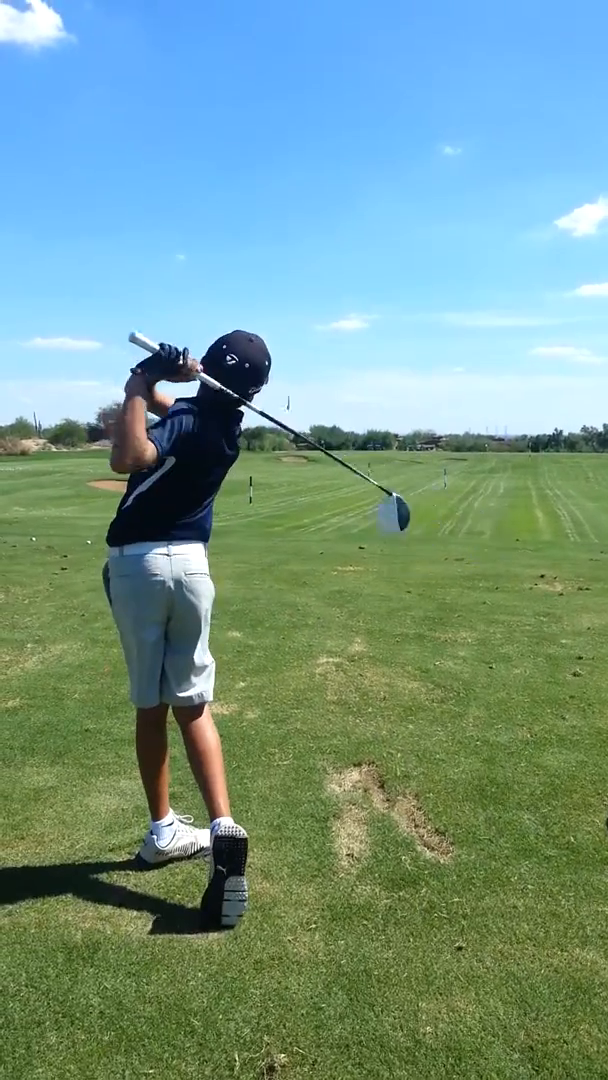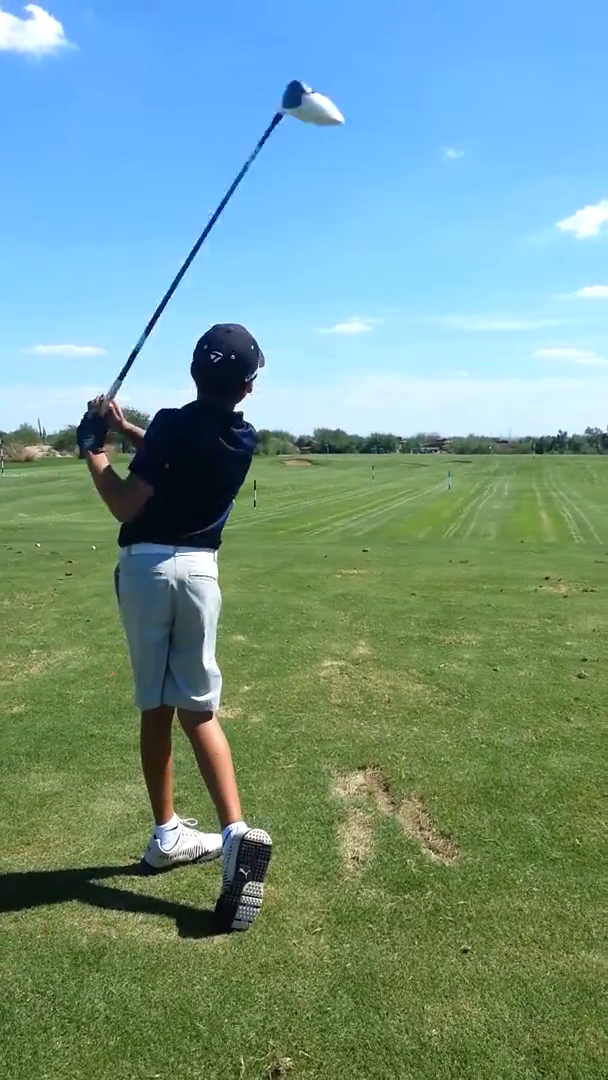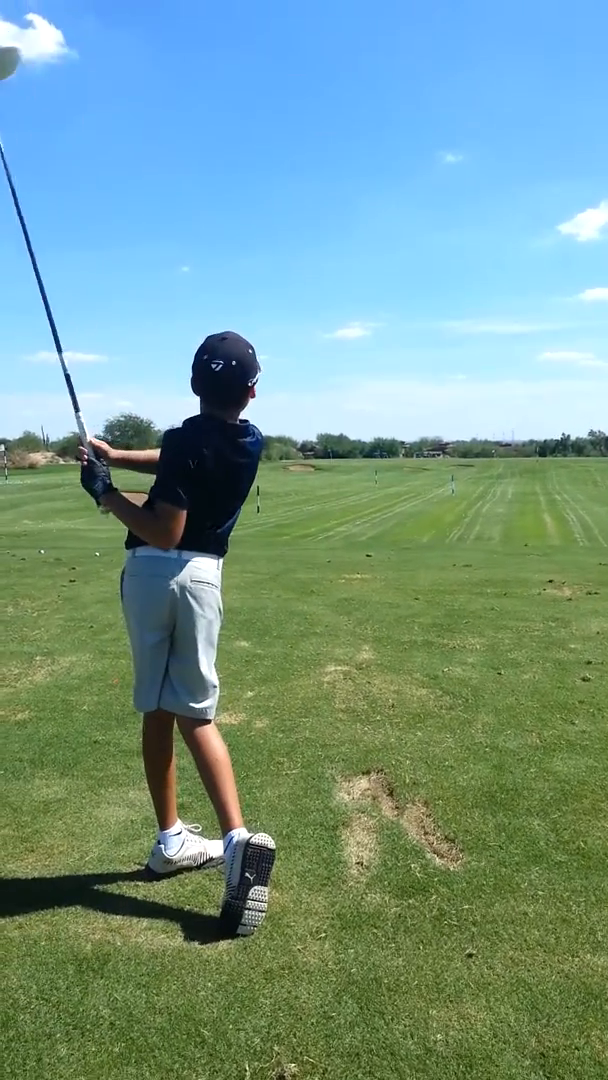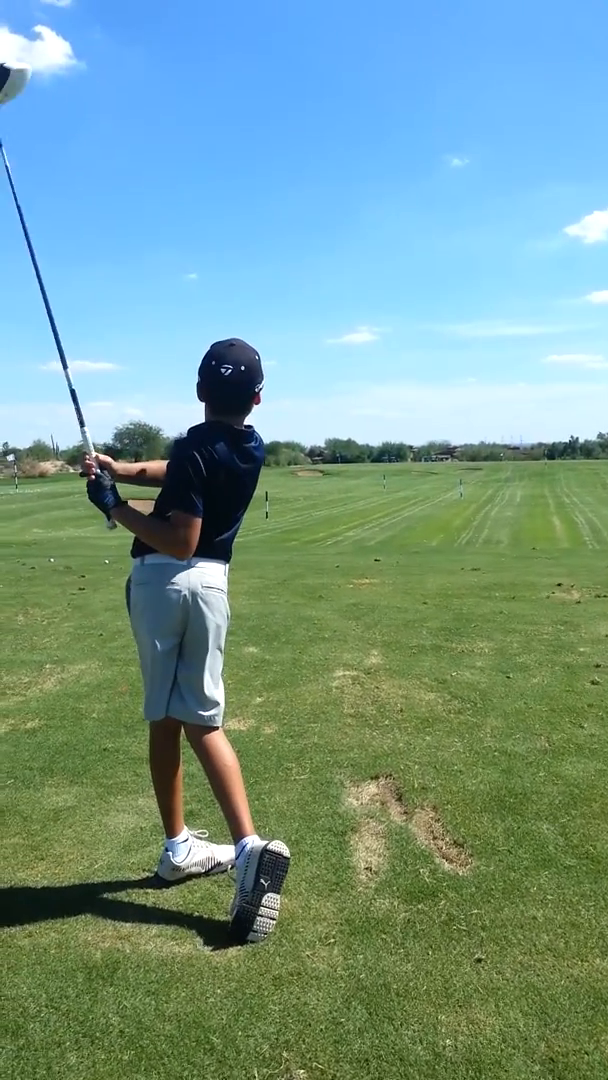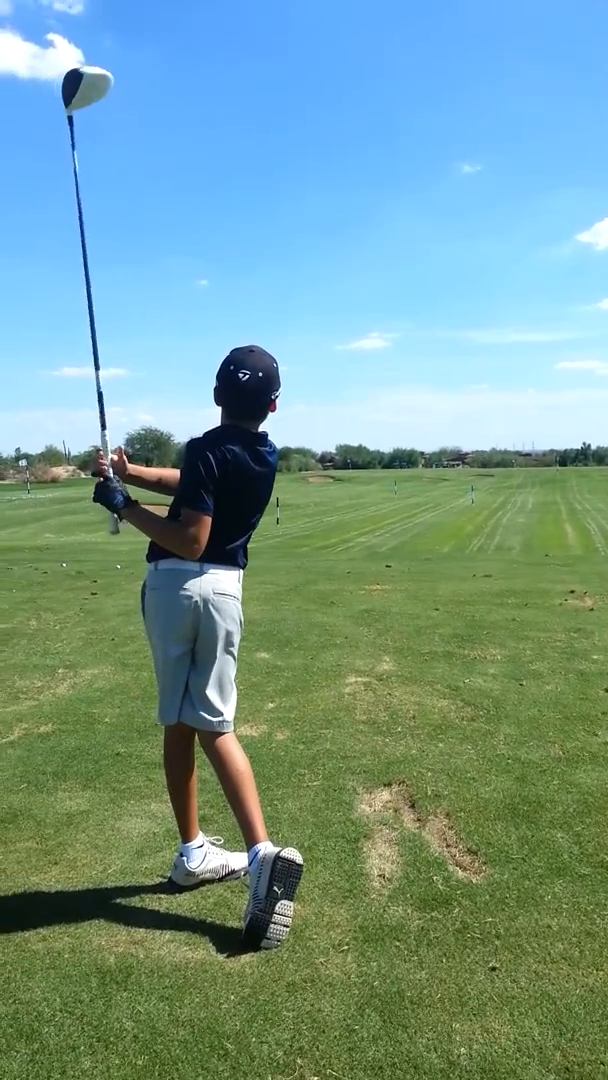
dt=0.5s
person 1, frame 1
left shoulder: (186, 421)
right shoulder: (226, 428)
left elbow: (125, 459)
right elbow: (158, 405)
left wrist: (142, 378)
right wrist: (152, 381)
left hip: (136, 566)
right hip: (188, 565)
left knee: (150, 703)
right knee: (192, 703)
left ankle: (162, 830)
right ankle: (222, 825)
person 1, frame 2
left shoulder: (173, 424)
right shoulder: (244, 438)
left elbow: (127, 508)
left wrist: (94, 453)
right wrist: (126, 429)
left hip: (145, 567)
right hip: (197, 571)
left knee: (155, 706)
right knee: (198, 709)
left ankle: (167, 834)
right ankle: (236, 832)
person 1, frame 3
left shoulder: (184, 440)
right shoulder: (250, 444)
left elbow: (164, 533)
left wrist: (105, 492)
right wrist: (116, 455)
left hip: (149, 573)
right hip: (201, 577)
left knee: (157, 711)
right knee: (195, 713)
left ankle: (171, 839)
right ankle: (236, 838)
person 1, frame 4
left shoulder: (193, 448)
right shoulder: (251, 449)
left elbow: (180, 542)
left wrist: (115, 506)
right wrist: (121, 469)
left hip: (158, 581)
right hip: (209, 584)
left knee: (163, 719)
right knee: (202, 720)
left ankle: (179, 846)
right ankle: (248, 844)
person 1, frame 5
left shoulder: (207, 449)
right shoulder: (265, 457)
left elbow: (189, 539)
left wrist: (123, 504)
right wrist: (133, 472)
left hip: (173, 585)
right hip: (223, 589)
left knee: (178, 723)
right knee: (214, 724)
left ankle: (193, 852)
right ankle: (261, 851)
